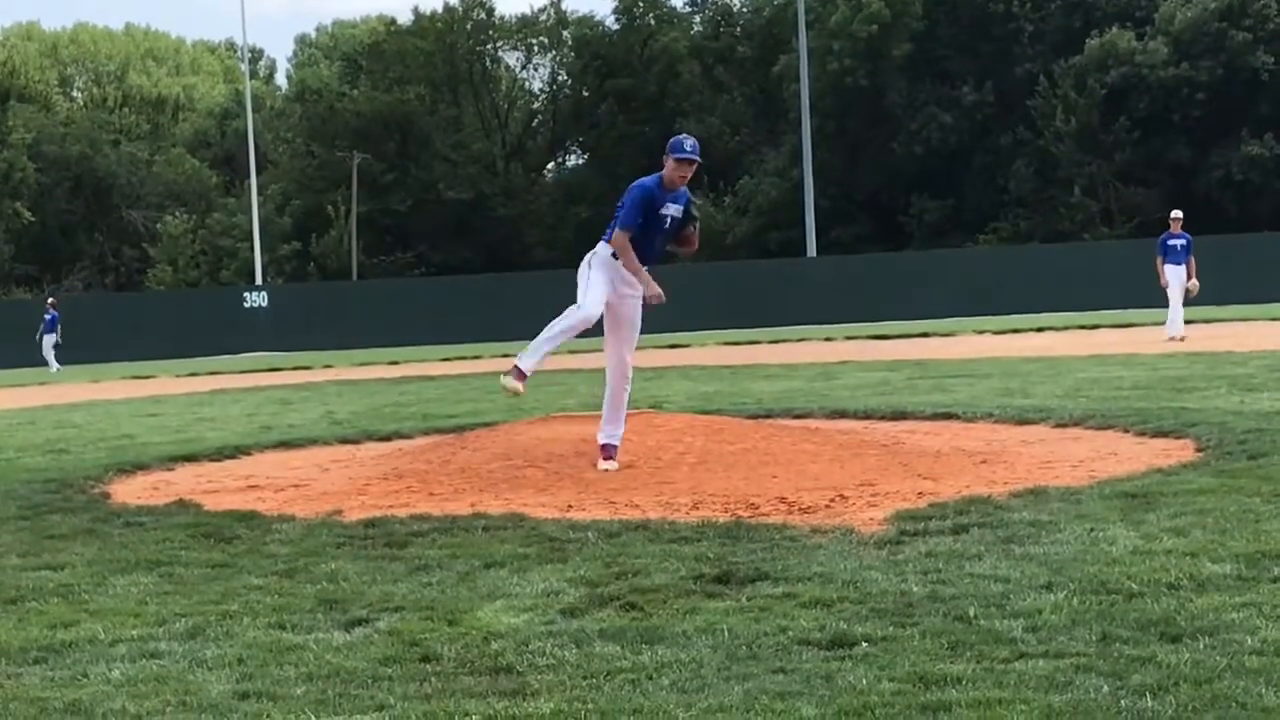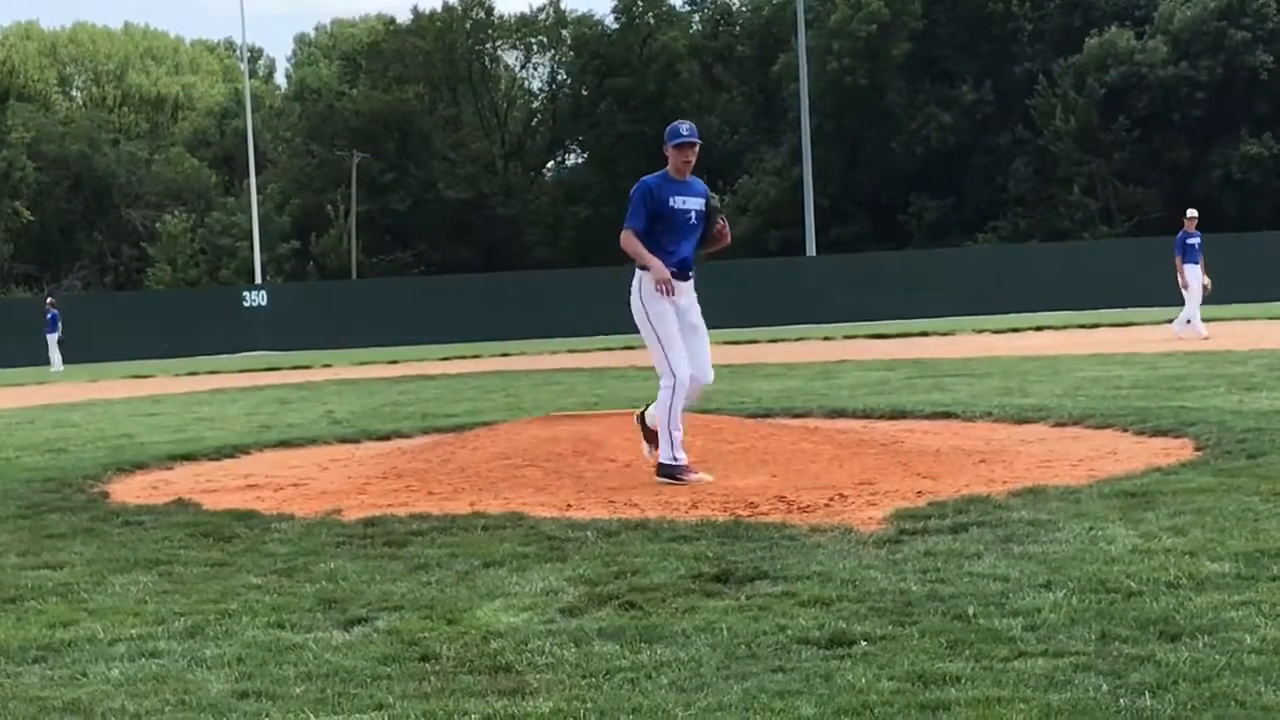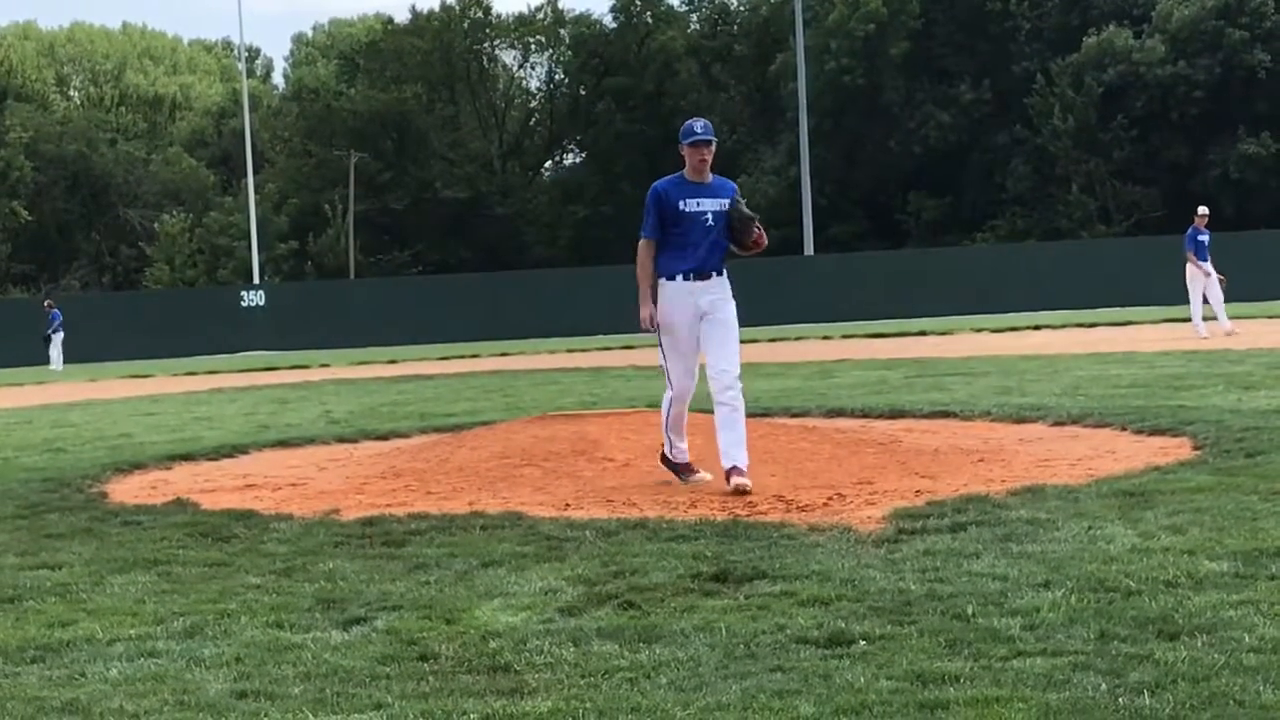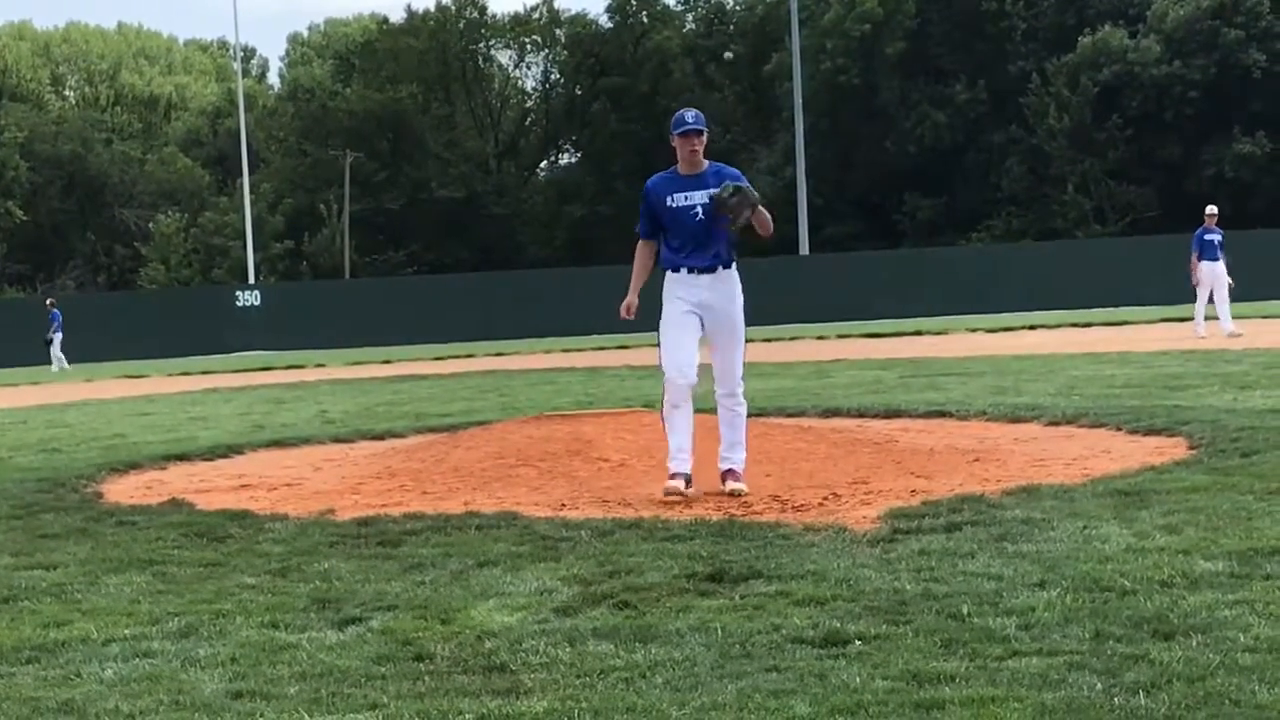
dt=0.4s
person 1, frame 1
left shoulder: (683, 199)
right shoulder: (643, 190)
left elbow: (681, 244)
right elbow: (619, 239)
left wrist: (690, 238)
right wrist: (646, 281)
left hip: (634, 278)
right hip: (606, 263)
left knee: (620, 365)
right knee: (586, 312)
left ankle: (609, 441)
right ankle: (522, 367)
person 1, frame 2
left shoulder: (701, 191)
right shoulder: (649, 187)
right elbow: (627, 237)
left wrist: (721, 237)
right wrist: (654, 265)
left hip: (685, 291)
right hip: (652, 290)
left knee: (701, 375)
right knee: (678, 375)
left ankle: (652, 420)
right ankle: (670, 461)
person 1, frame 3
left shoulder: (729, 191)
right shoulder: (662, 191)
left elbow: (735, 244)
right elbow: (646, 248)
left wrist: (755, 244)
right wrist: (645, 302)
left hip: (718, 291)
right hip: (674, 293)
left knee: (727, 380)
right knee: (680, 386)
left ankle: (735, 467)
right ankle: (674, 455)
person 1, frame 4
left shoulder: (729, 178)
right shoulder: (656, 187)
left elbow: (767, 230)
right elbow: (647, 244)
left wrist: (753, 209)
right wrist: (633, 291)
left hip: (723, 283)
right hip: (679, 288)
left knee: (729, 383)
right knee: (678, 378)
left ankle: (732, 467)
right ankle: (679, 470)
